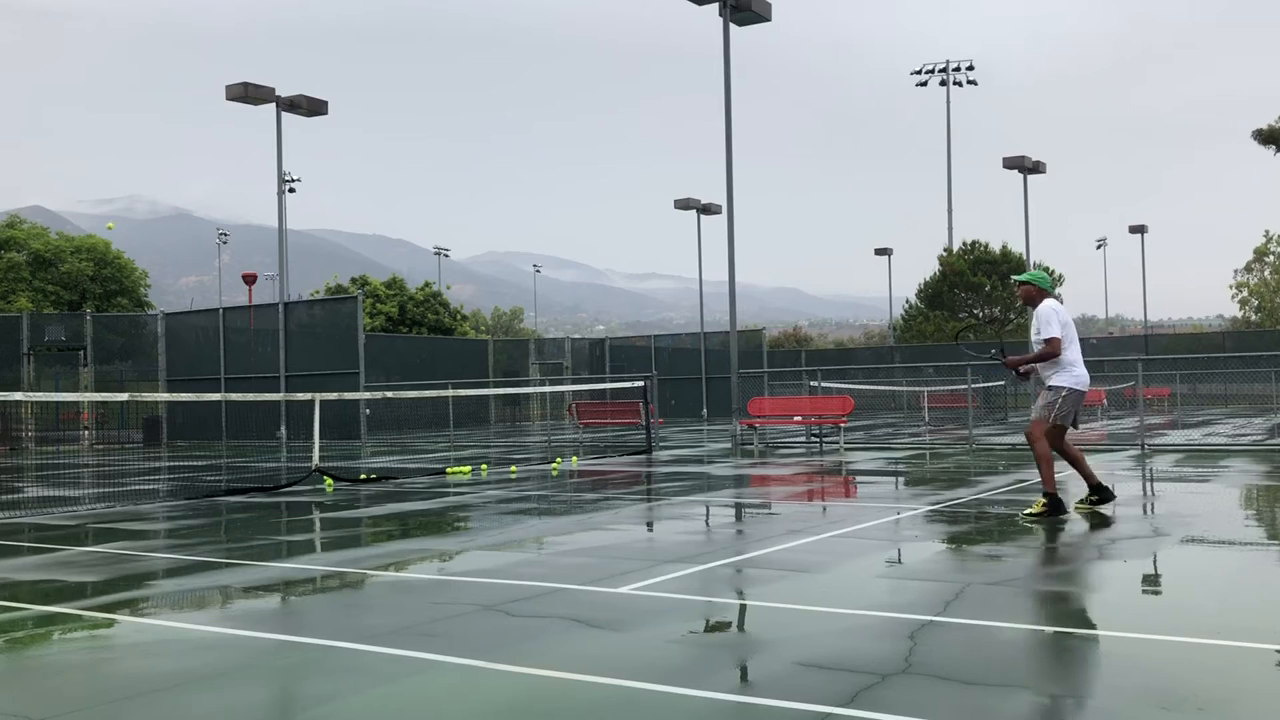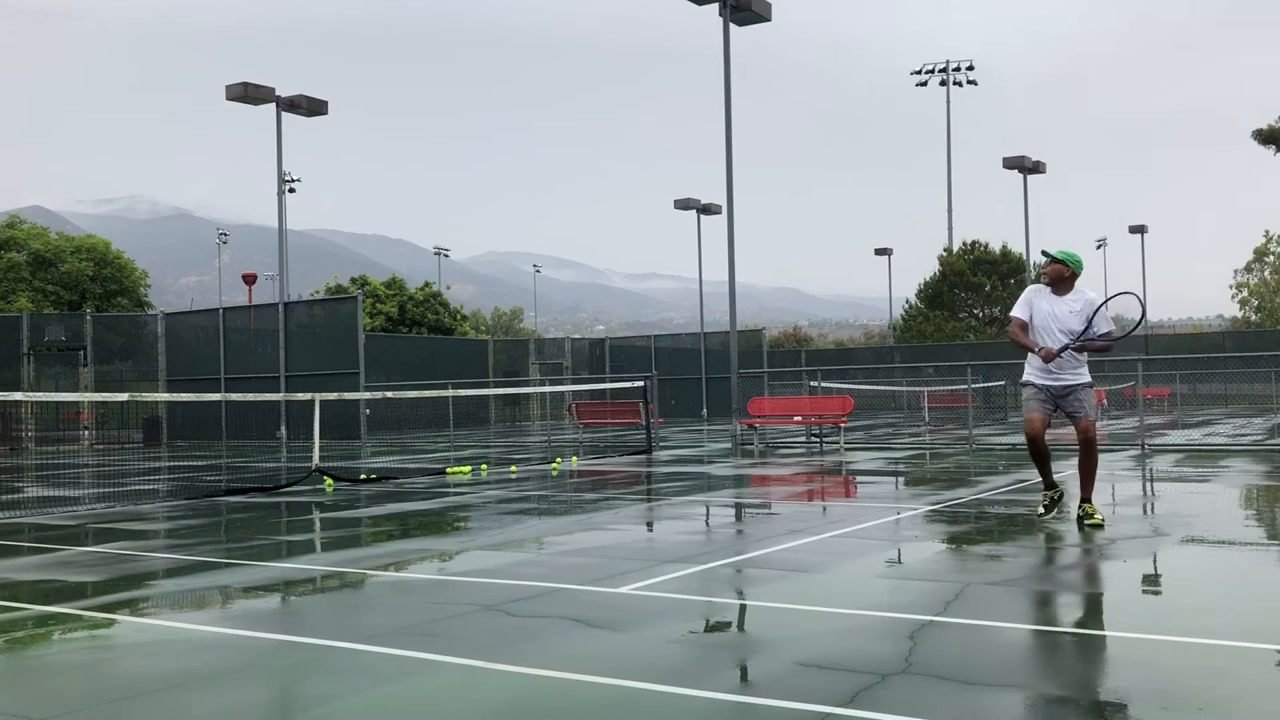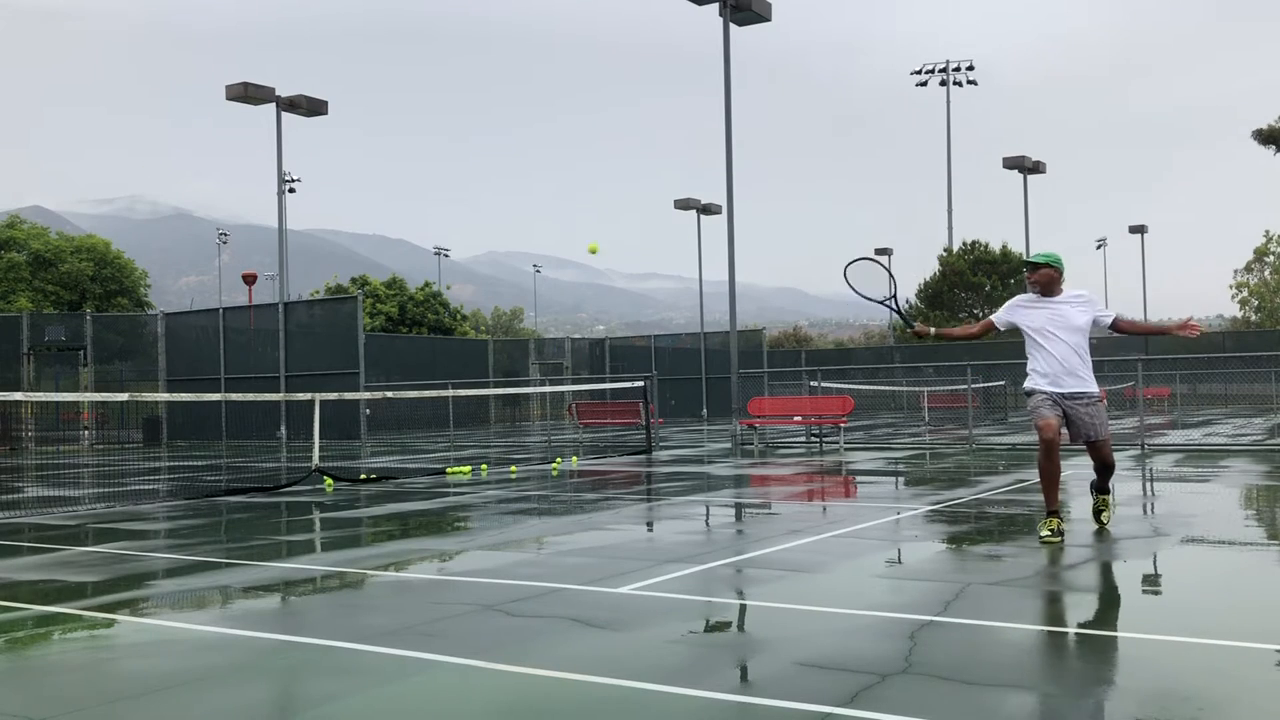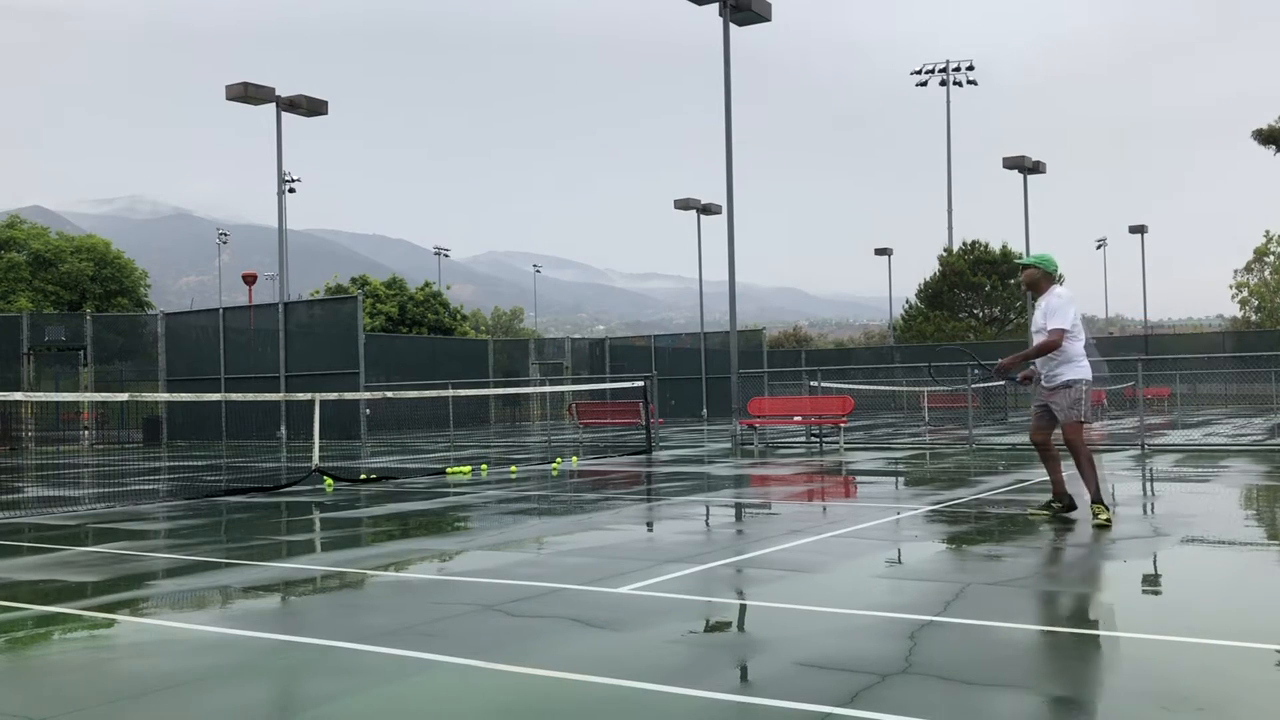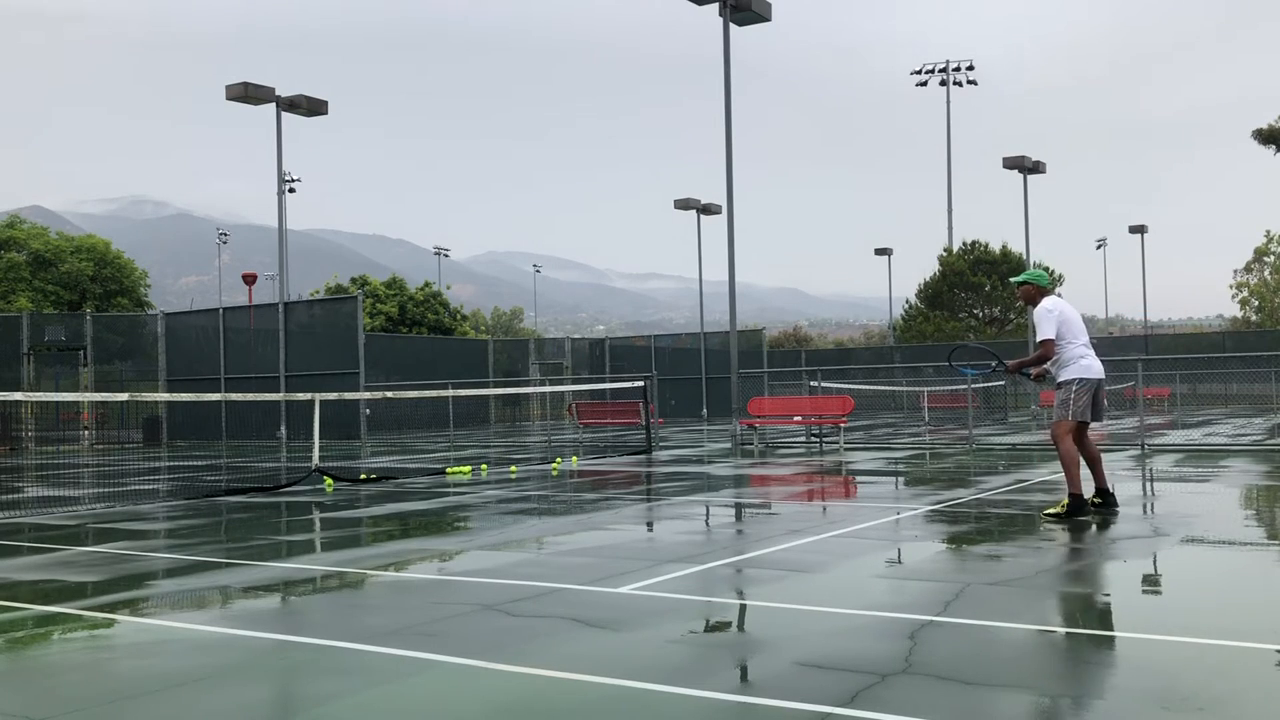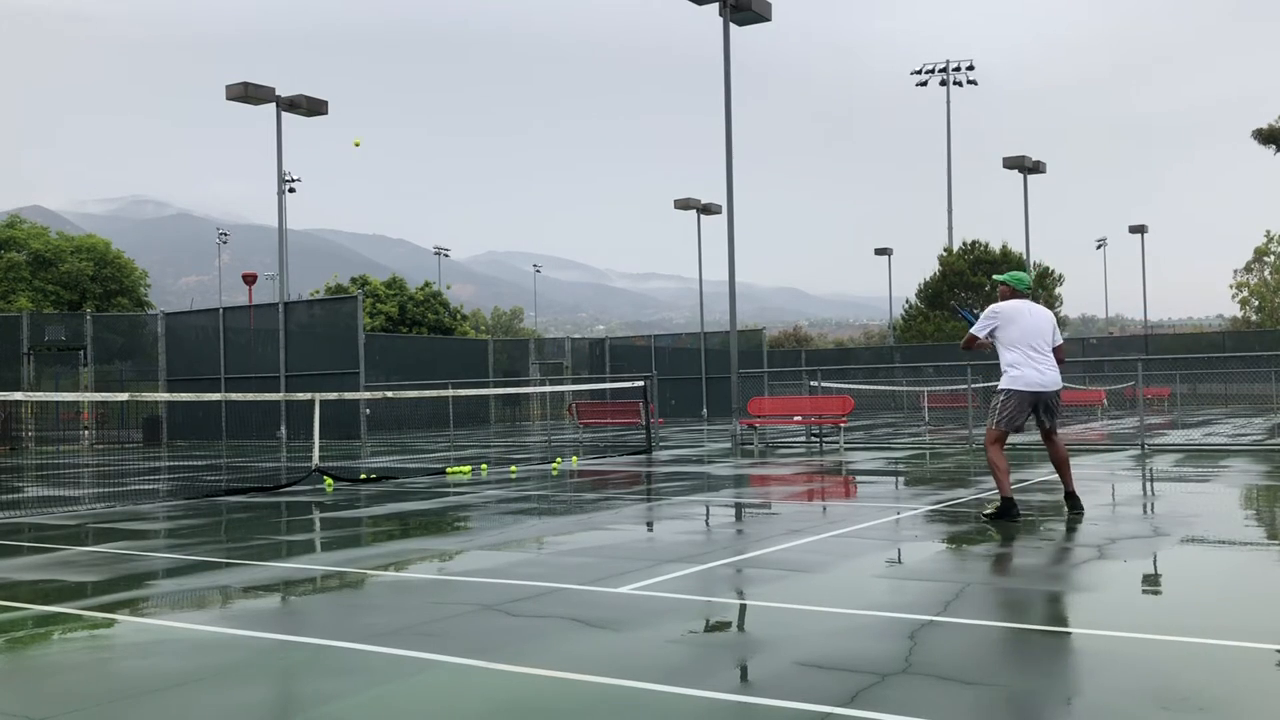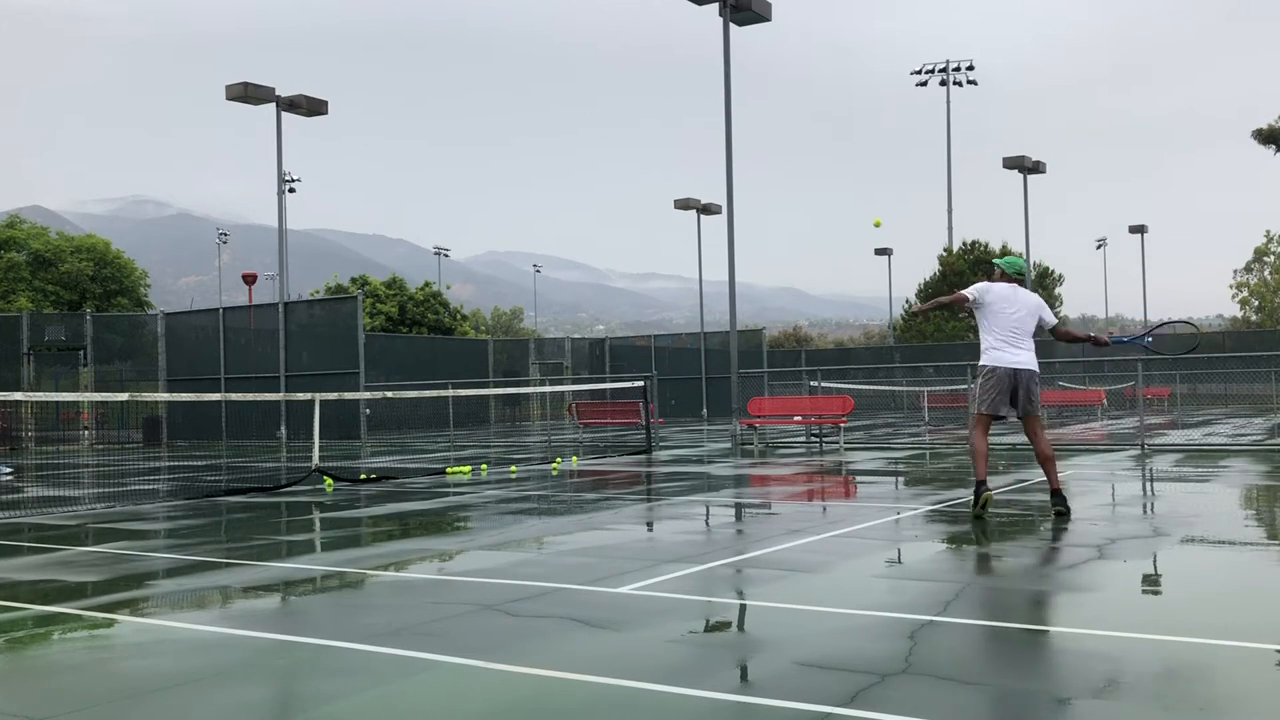
dt=0.7s
person 1, frame 1
left shoulder: (1045, 309)
right shoulder: (1050, 309)
left elbow: (1054, 350)
left wrist: (1021, 361)
right wrist: (1032, 368)
left hip: (1065, 382)
right hip: (1071, 382)
left knee: (1035, 433)
right knee: (1055, 440)
left ankle: (1051, 500)
right ankle: (1098, 489)
person 1, frame 2
left shoulder: (1089, 300)
right shoulder: (1033, 294)
left elbow: (1105, 343)
right elbow: (1015, 331)
left wrist: (1087, 346)
right wrist: (1037, 348)
left hip: (1076, 381)
right hip: (1037, 381)
left knee: (1088, 437)
right knee: (1034, 432)
left ankle: (1086, 504)
right ankle: (1049, 486)
person 1, frame 3
left shoulder: (1083, 300)
right shoulder: (1019, 305)
left elbow: (1121, 324)
right elbow: (977, 329)
left wrist: (1170, 328)
right wrist: (933, 332)
left hip: (1083, 391)
right hip: (1043, 390)
left knee: (1104, 458)
right knee: (1048, 438)
left ankle: (1101, 490)
right ankle: (1052, 517)
person 1, frame 4
left shoulder: (1058, 297)
right shoulder: (1045, 301)
left elbow: (1054, 342)
left wrist: (1014, 361)
right wrist: (1034, 371)
left hip: (1070, 379)
right hip: (1050, 382)
left knee: (1073, 439)
right knee: (1039, 437)
left ankle: (1098, 503)
right ankle: (1061, 499)
person 1, frame 5
left shoulder: (1043, 309)
right shoulder: (1059, 304)
left elbow: (1047, 352)
left wrist: (1019, 364)
right wrist: (1047, 369)
left hip: (1077, 376)
right hip: (1092, 372)
left knee: (1061, 434)
right knee: (1078, 435)
left ankle: (1076, 501)
right ankle: (1104, 495)
person 1, frame 6
left shoulder: (998, 311)
right shoulder: (1046, 314)
left elbow: (966, 344)
right elbow: (1059, 356)
left wrist: (983, 343)
left hip: (1017, 386)
right hip: (1050, 385)
left knee: (993, 443)
right knee: (1050, 438)
left ankle: (1007, 503)
right ankle: (1072, 498)
person 1, frame 7
left shoulder: (985, 290)
right shoulder: (1034, 300)
left elbow: (952, 299)
right elbow: (1061, 333)
left wrist: (923, 307)
right wrist: (1092, 338)
left hip: (995, 367)
right hip: (1027, 369)
left knee: (978, 430)
right knee: (1036, 433)
left ankle: (981, 487)
right ankle: (1057, 495)
